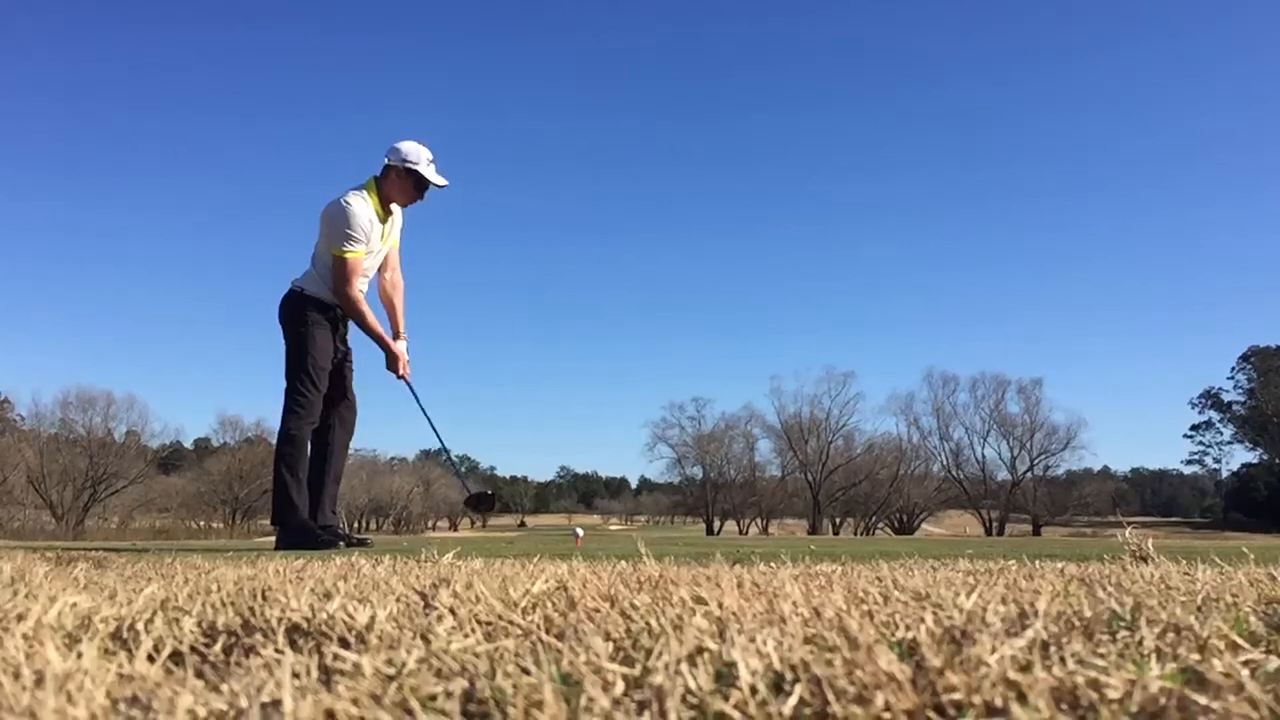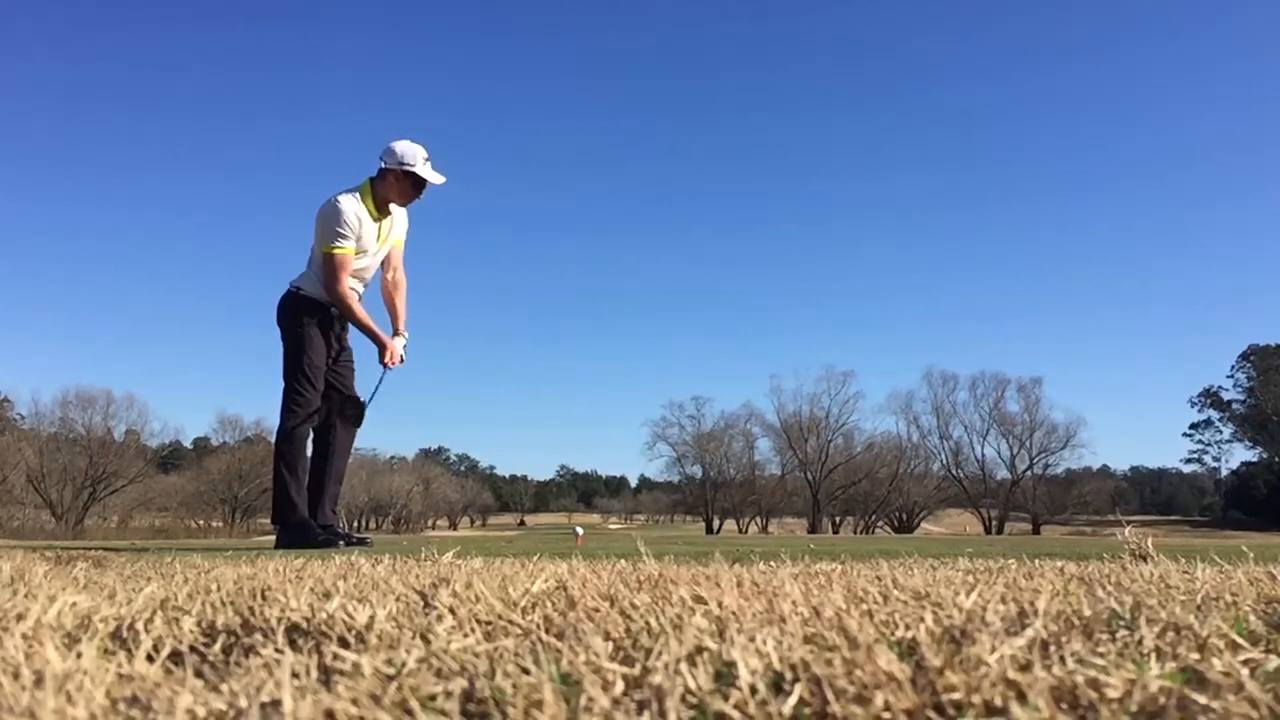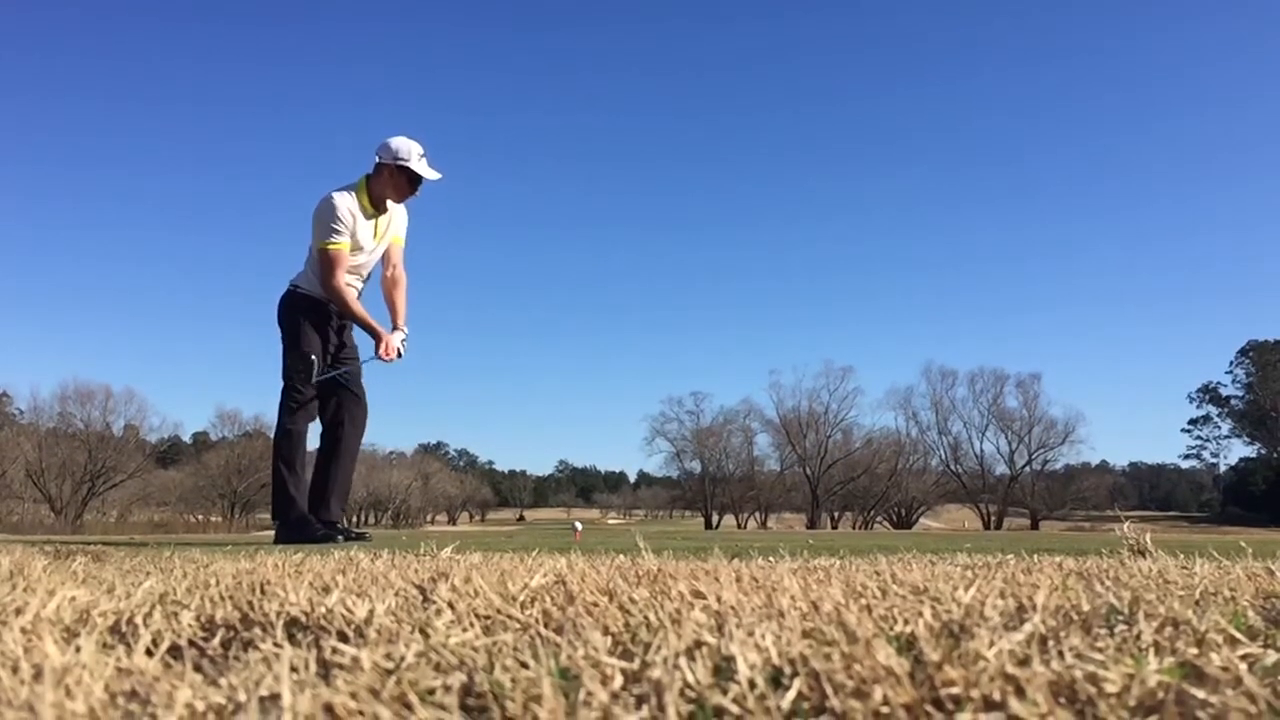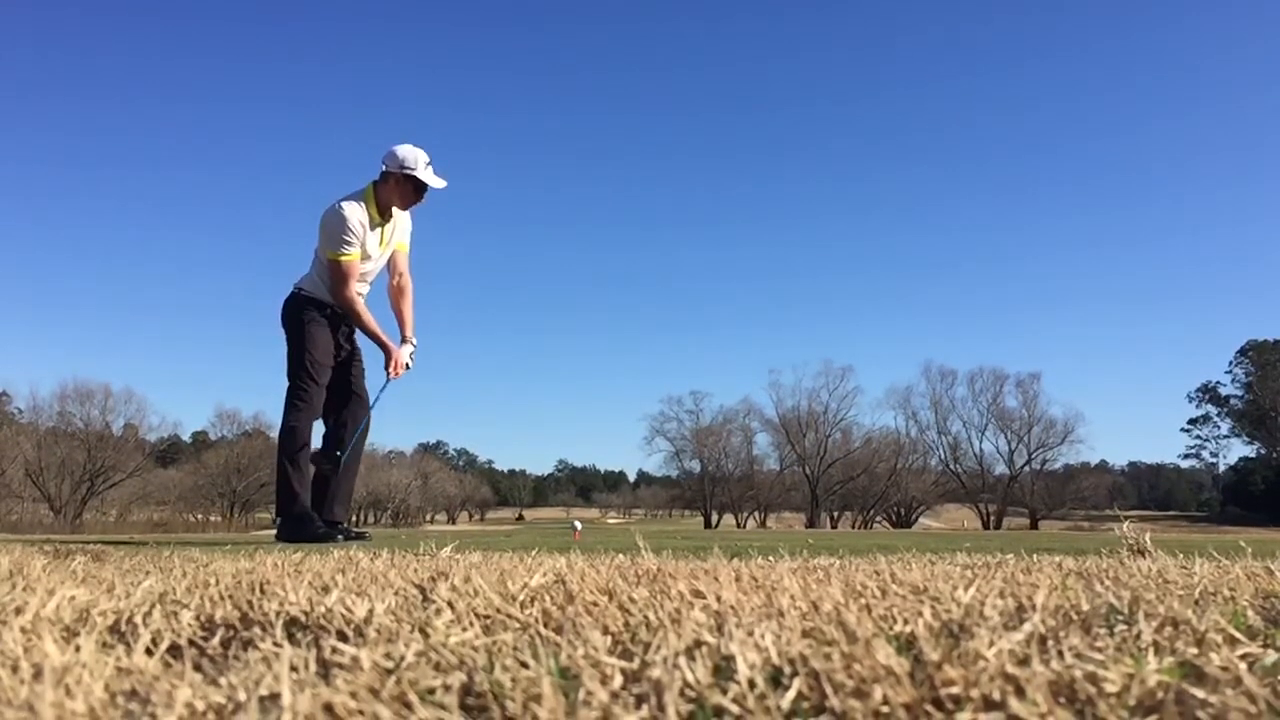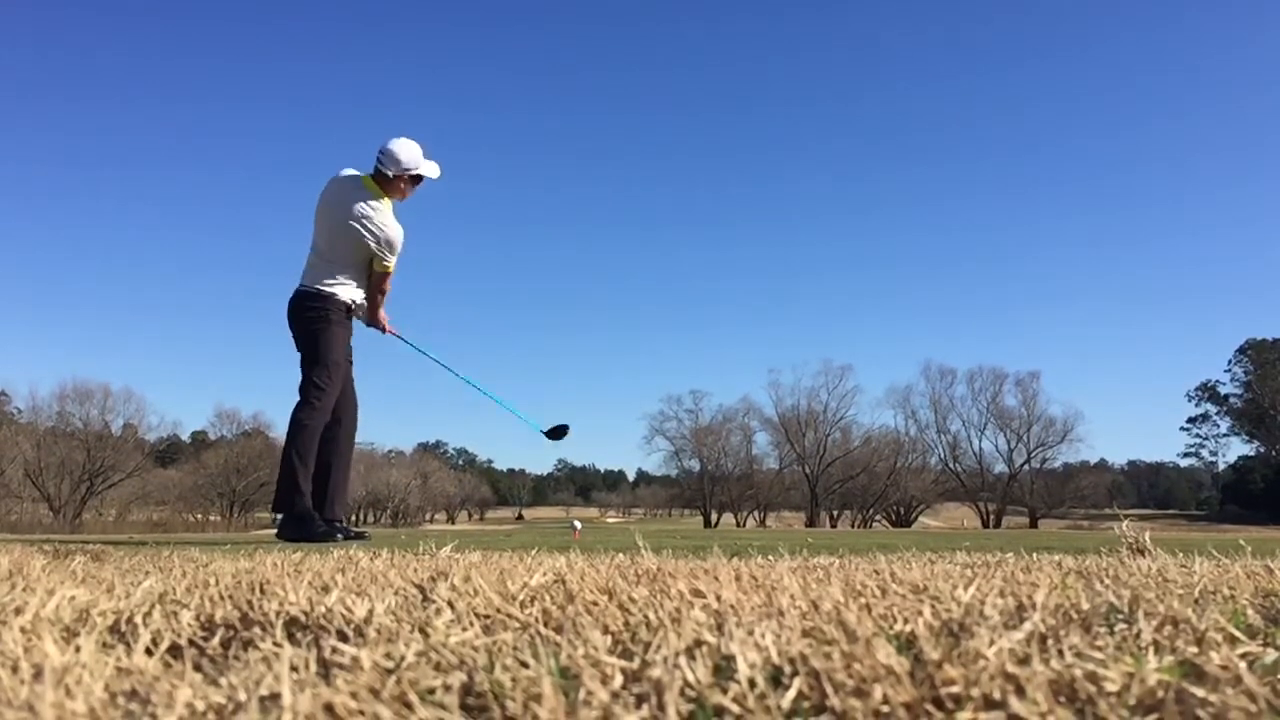
dt=0.7s
person 1, frame 1
left shoulder: (393, 214)
right shoulder: (354, 210)
left elbow: (390, 276)
right elbow: (347, 290)
left wrist: (400, 337)
right wrist: (387, 346)
left hip: (334, 317)
right hip: (310, 310)
left knee: (340, 416)
right knee: (304, 411)
left ankle: (322, 521)
right ankle: (292, 524)
person 1, frame 2
left shoulder: (397, 216)
right shoulder: (344, 209)
left elbow: (393, 276)
right elbow: (336, 286)
left wrist: (399, 334)
right wrist: (379, 339)
left hip: (335, 318)
right hip: (307, 310)
left knee: (342, 416)
right knee: (302, 411)
left ankle: (322, 520)
right ankle: (292, 523)
person 1, frame 3
left shoulder: (397, 214)
right shoulder: (339, 206)
left elbow: (394, 272)
right elbow: (332, 282)
left wrist: (398, 329)
right wrist: (376, 331)
left hip: (340, 317)
right hip: (307, 308)
left knee: (351, 412)
right knee: (299, 406)
left ankle: (325, 517)
right ankle: (292, 519)
person 1, frame 4
left shoulder: (400, 219)
right shoulder: (348, 215)
left elbow: (400, 279)
right elbow: (344, 292)
left wrist: (407, 339)
right wrist: (386, 346)
left hip: (342, 320)
right hip: (311, 311)
left knee: (354, 414)
right knee: (306, 404)
left ankle: (328, 516)
right ankle: (295, 516)
person 1, frame 5
left shoulder: (341, 181)
right shoulder: (389, 230)
right elbow: (378, 288)
left wrist: (364, 305)
right wrist: (377, 315)
left hip: (313, 304)
right hip: (327, 310)
left knee: (342, 411)
right knee: (317, 402)
left ankle: (326, 514)
right ankle: (295, 513)
